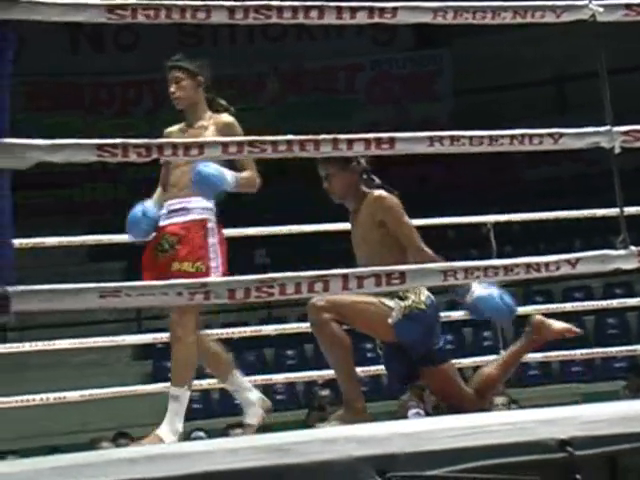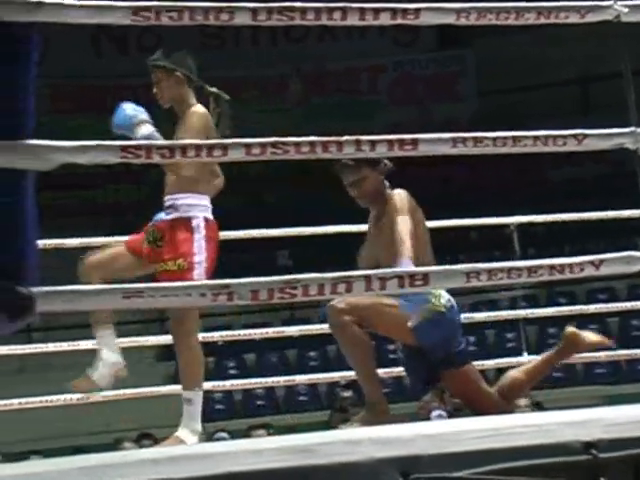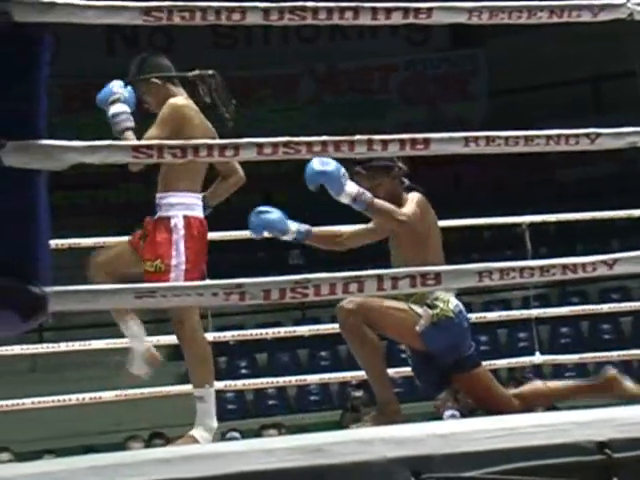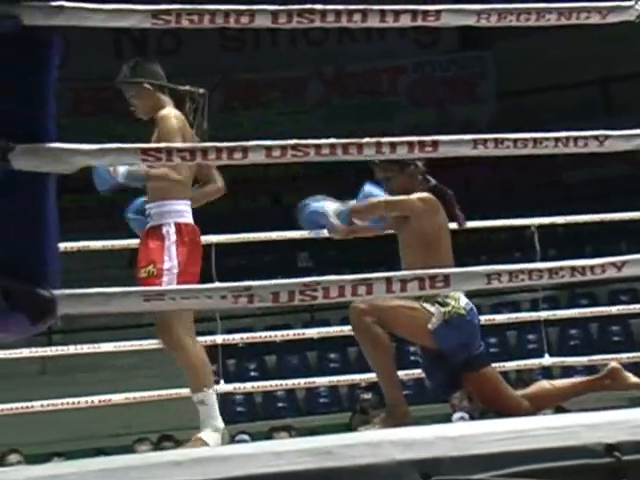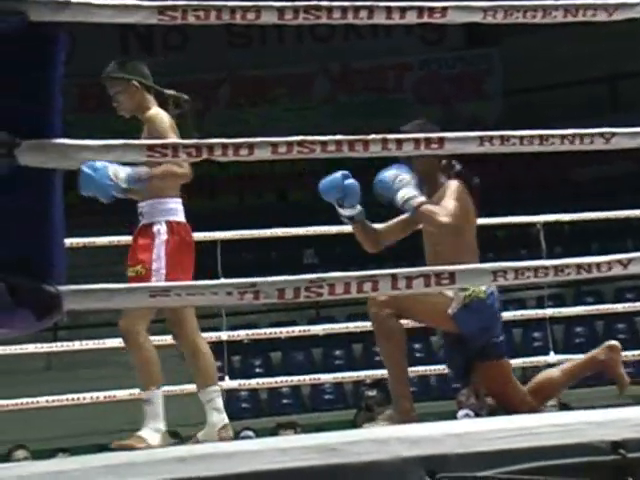
dt=0.3s
person 1, frame 1
left shoulder: (224, 124)
right shoulder: (171, 134)
left elbow: (253, 180)
left wrist: (227, 179)
right wrist: (149, 208)
left hip: (198, 229)
right hip: (163, 233)
left knee: (182, 324)
right knee: (187, 330)
left ankle: (173, 426)
right ankle: (250, 398)
person 1, frame 2
left shoulder: (198, 114)
right shoulder: (190, 120)
left elbow: (187, 172)
right elbow: (217, 179)
left wrist: (146, 134)
left hip: (191, 227)
right hip: (167, 227)
left knee: (183, 327)
right knee: (90, 266)
left ankle: (190, 428)
right ankle: (109, 359)
person 1, frame 3
left shoulder: (176, 107)
right shoulder: (201, 122)
left elbow: (136, 160)
right elbow: (236, 176)
left wrist: (118, 113)
left hip: (177, 226)
right hip: (170, 225)
left knee: (186, 324)
right knee: (99, 265)
left ankle: (205, 426)
right ankle: (141, 347)
person 1, frame 4
left shoulder: (168, 119)
right shoulder: (180, 124)
left elbow: (177, 176)
right elbow: (216, 186)
left hip: (170, 233)
right hip: (169, 233)
left knee: (176, 333)
right knee: (176, 334)
left ankle: (212, 428)
right ankle: (211, 424)
person 1, frame 5
left shoulder: (156, 119)
right shoulder: (153, 124)
left elbow: (182, 171)
left wrist: (126, 174)
right wrist: (118, 187)
left hip: (162, 232)
right hip: (160, 233)
left knee: (132, 326)
right knee: (187, 333)
left ankle: (153, 428)
right ankle: (217, 421)
person 2, frame 1
left shoulder: (379, 202)
right shoulder: (358, 213)
left elbow: (419, 253)
left wrist: (468, 289)
left hip: (409, 310)
right hip: (398, 316)
left knee: (320, 308)
right knee: (471, 401)
left ankle: (354, 408)
right ankle: (534, 336)
person 2, frame 2
left shoulder: (398, 201)
right shoulder: (376, 218)
left elbow: (405, 246)
right elbow: (366, 268)
left wrist: (404, 270)
left hip: (427, 313)
right hip: (416, 316)
left knee: (340, 311)
right knee: (494, 404)
left ankle: (376, 410)
right ankle: (565, 346)
person 2, frame 3
left shoulder: (414, 203)
right shoulder: (389, 222)
left elbow: (402, 220)
right elbow: (341, 239)
left wrist: (348, 193)
right wrist: (292, 230)
left hip: (436, 317)
right hip: (433, 322)
left knee: (351, 310)
right knee: (508, 405)
left ankle: (387, 410)
right ankle: (600, 383)
person 2, frame 4
left shoulder: (421, 203)
right shoulder: (405, 216)
left elbow: (382, 205)
right elbow: (350, 228)
right wrist: (340, 223)
left hip: (448, 316)
right hip: (444, 323)
left knee: (363, 311)
right knee: (518, 407)
left ankle: (396, 411)
right ankle: (606, 379)
person 2, frame 5
left shoulder: (453, 189)
right shoulder: (426, 203)
left elbow: (443, 225)
right elbow: (373, 243)
left wrist: (408, 198)
right wrist: (351, 212)
left hip: (470, 299)
right hip: (464, 306)
left knee: (382, 304)
right knee: (522, 403)
left ankle: (402, 410)
right ankle: (599, 359)
